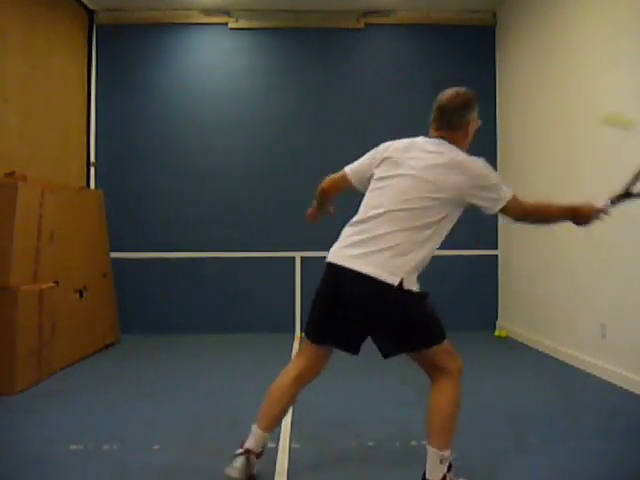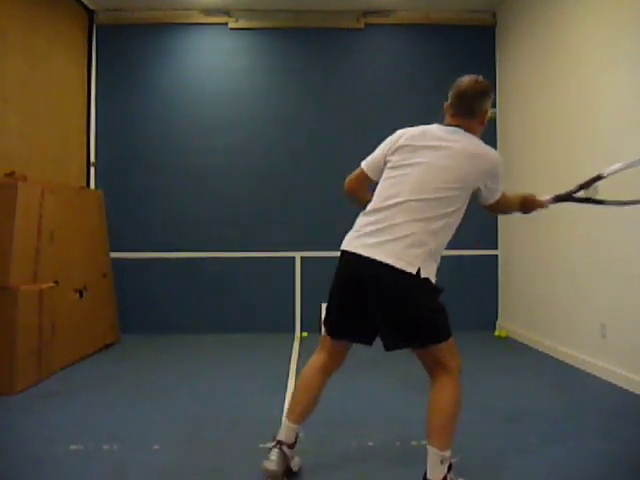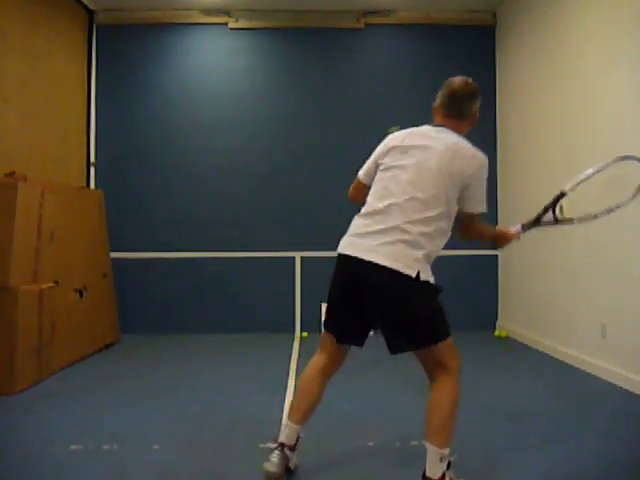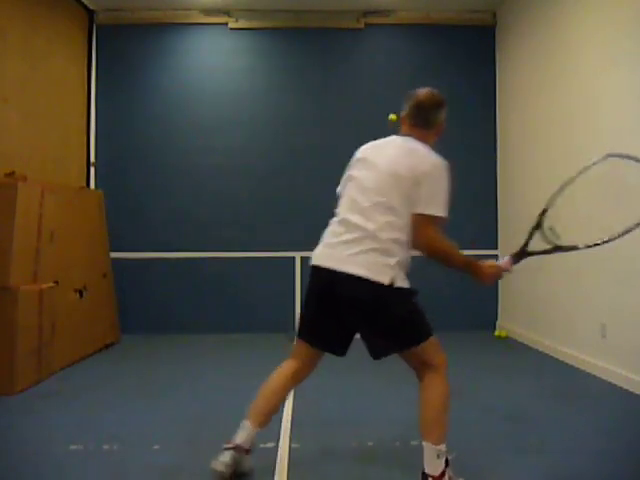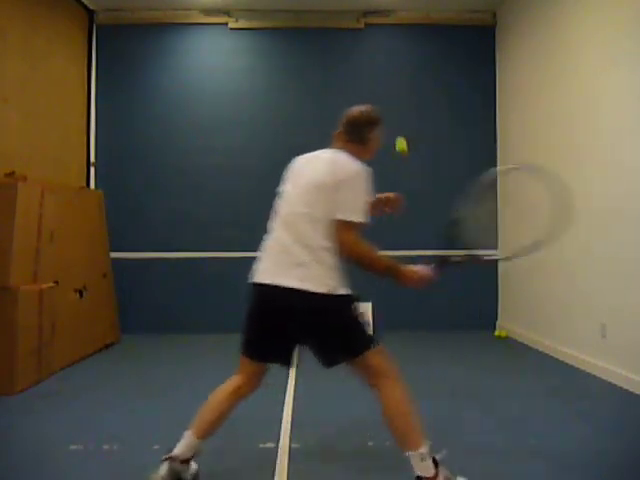
dt=0.2s
person 1, frame 1
left shoulder: (393, 149)
right shoulder: (470, 170)
left elbow: (329, 186)
right elbow: (519, 211)
left wrist: (318, 207)
right wrist: (574, 212)
left hip: (340, 267)
right hip: (387, 283)
left knee: (305, 364)
right knee: (447, 370)
person 1, frame 2
left shoulder: (405, 136)
right shoulder: (486, 159)
left elbow: (353, 187)
right elbow: (499, 207)
right wrist: (528, 202)
left hip: (356, 254)
right hip: (403, 272)
left knee: (328, 356)
right knee: (447, 370)
person 1, frame 3
left shoulder: (396, 138)
right shoulder: (473, 160)
left elbow: (356, 194)
right elbow: (468, 229)
right wrist: (500, 237)
left hip: (353, 257)
right hip: (401, 273)
left knee: (327, 358)
right knee: (445, 370)
person 1, frame 4
left shoulder: (366, 150)
right shoulder: (432, 165)
right elbow: (427, 240)
right wrist: (477, 268)
left hip: (327, 268)
right hip: (376, 281)
left knee: (298, 365)
right knee: (432, 369)
person 1, frame 5
left shoulder: (301, 162)
right shoulder: (354, 172)
right elbow: (347, 243)
left wrist: (364, 206)
right wrist: (401, 273)
left hip: (266, 283)
right hip: (316, 293)
left knee: (246, 379)
right knee: (383, 376)
